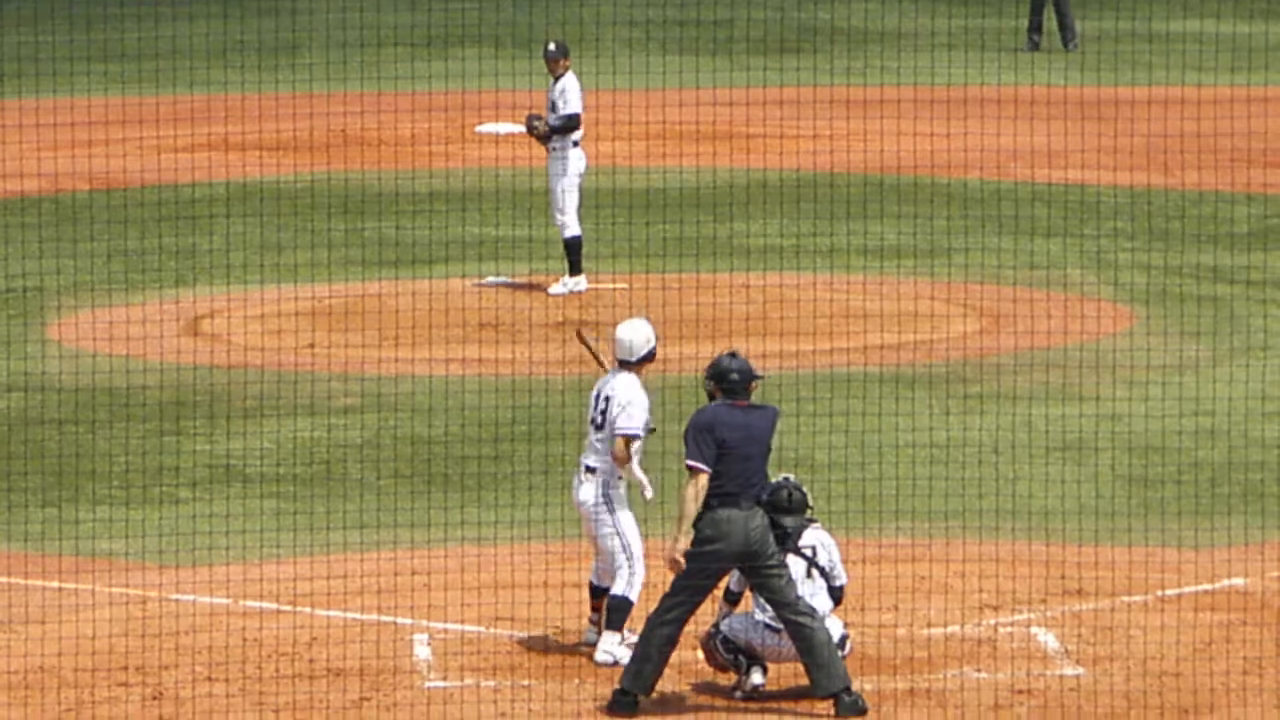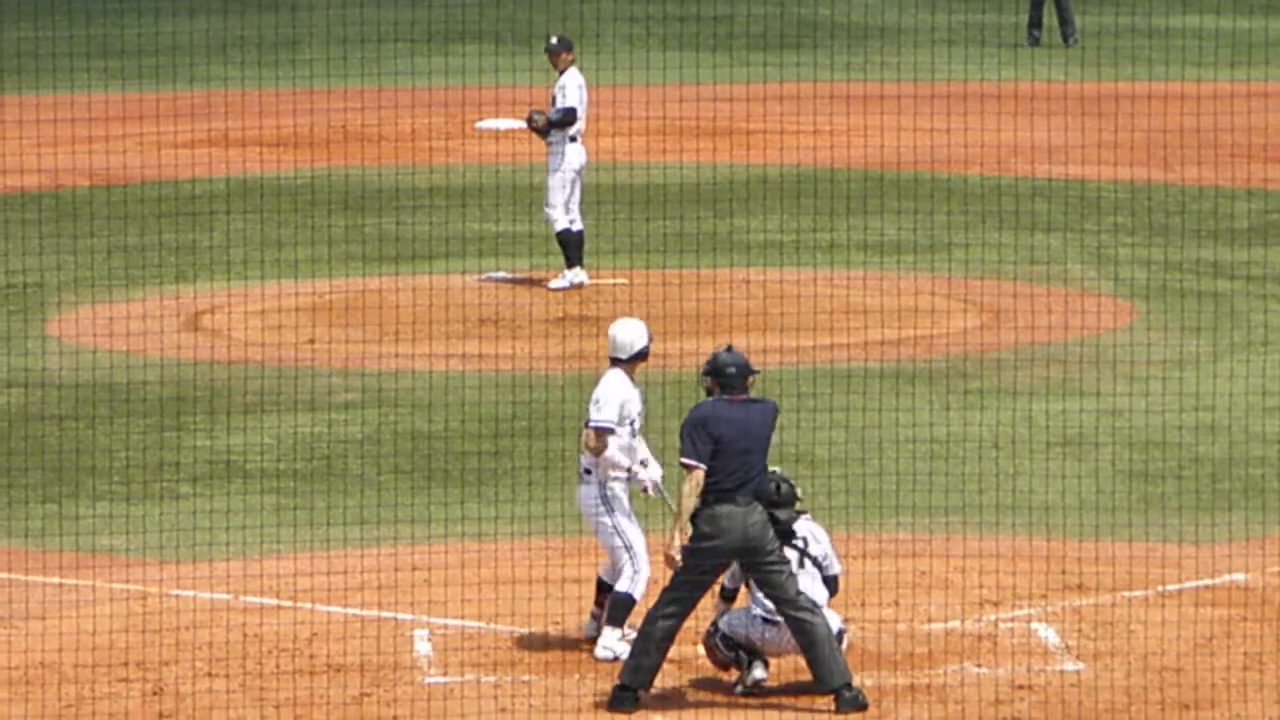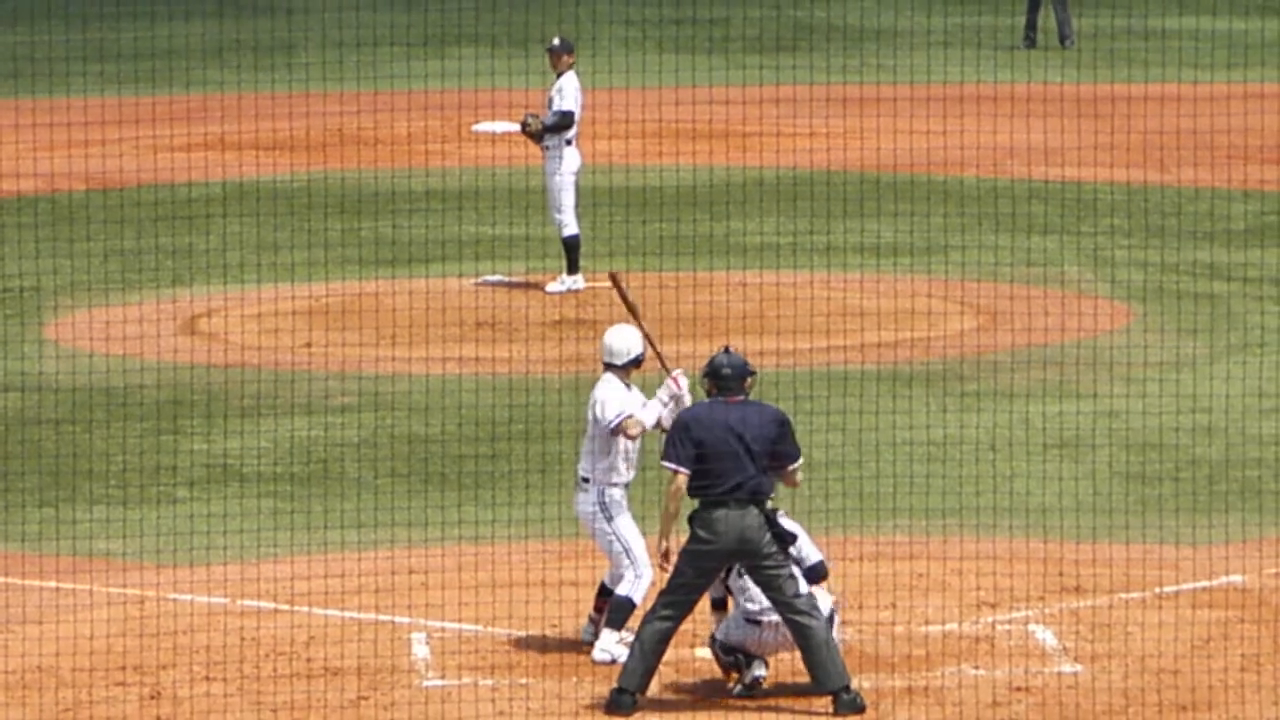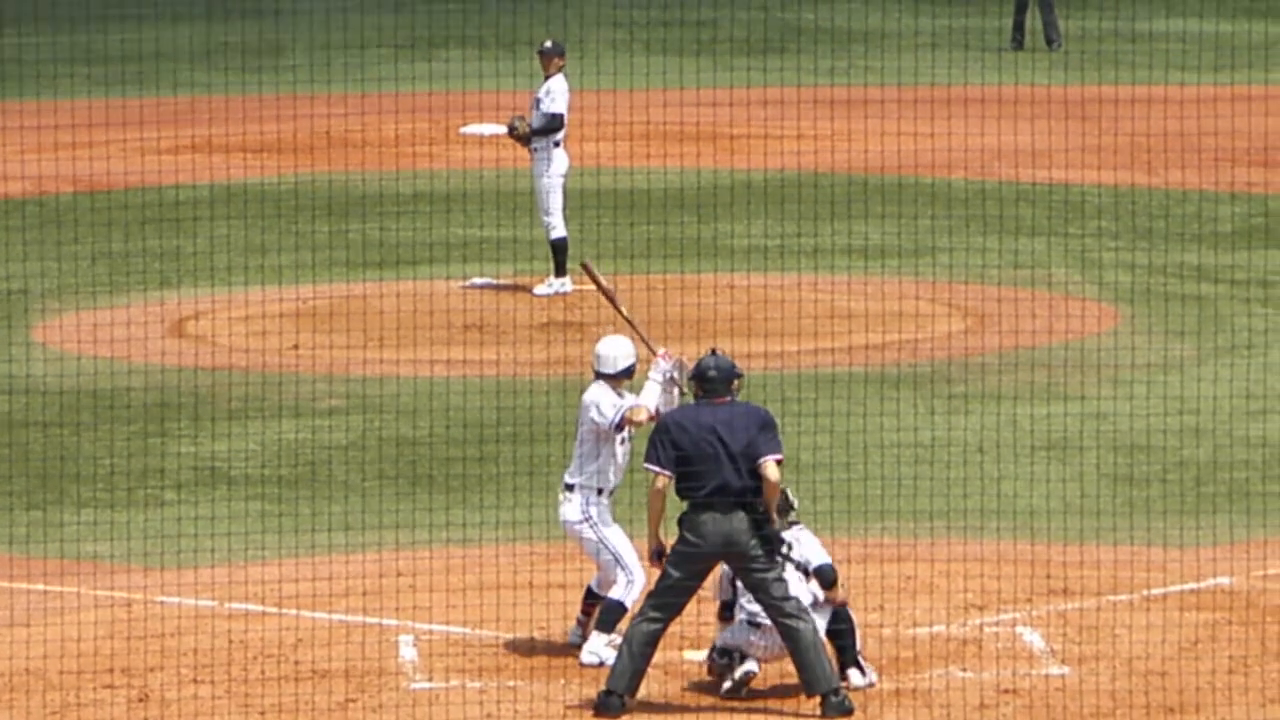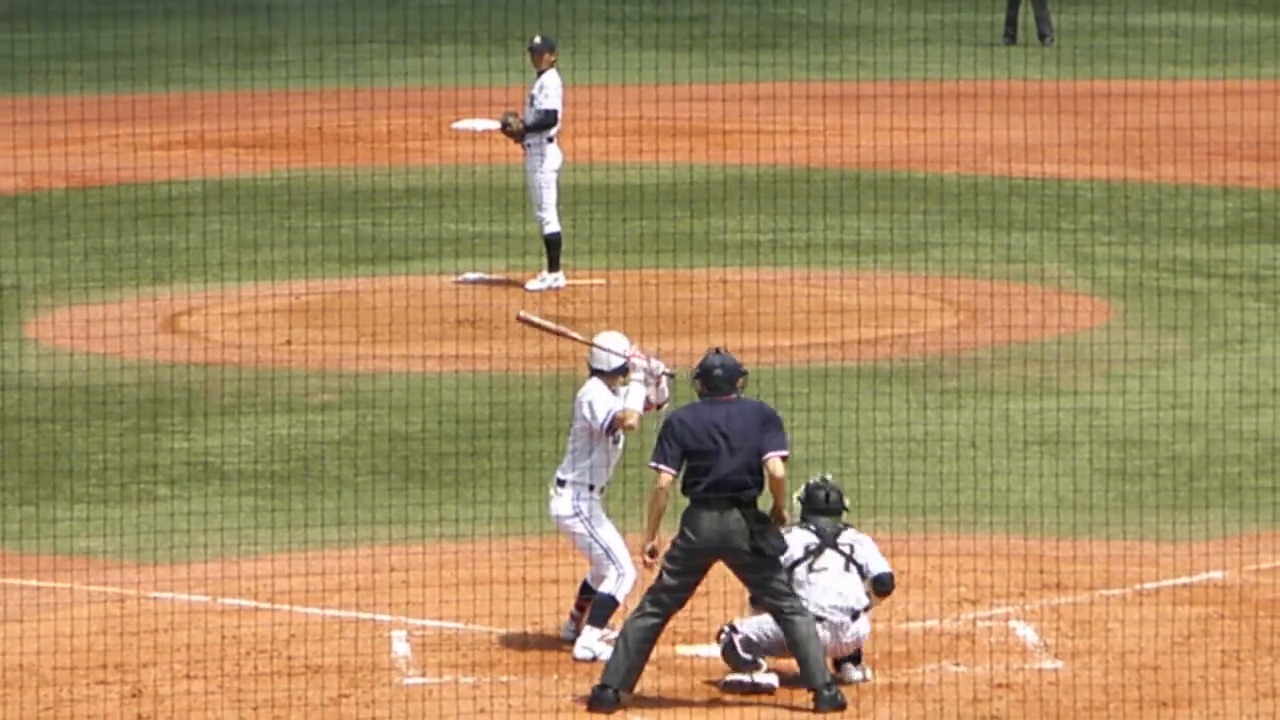
dt=0.4s
person 1, frame 1
left shoulder: (706, 419)
right shoulder: (768, 417)
left elbow: (699, 482)
left wrist: (681, 537)
left hip: (716, 526)
right hip: (757, 526)
left knee: (671, 613)
right knee: (797, 612)
person 1, frame 2
left shoulder: (702, 415)
right shoulder: (768, 412)
left elbow: (695, 479)
left wrist: (677, 533)
left hip: (714, 521)
right hip: (757, 521)
left knee: (669, 608)
right knee: (799, 607)
left ankle: (628, 690)
right ankle: (843, 690)
person 1, frame 3
left shoulder: (691, 419)
right shoulder: (773, 418)
left elbow: (679, 484)
right elbow: (793, 477)
left wrist: (664, 537)
left hip: (710, 525)
right hip: (757, 523)
left knee: (665, 611)
right knee: (800, 610)
person 1, frame 4
left shoulder: (673, 421)
right shoulder: (757, 417)
left elbow: (660, 484)
right elbow: (771, 476)
left wrist: (654, 537)
right wrist: (769, 514)
left hip: (697, 527)
right hip: (745, 525)
left knee: (654, 613)
right knee: (789, 612)
person 1, frame 5
left shoulder: (680, 420)
right shoulder: (762, 414)
left elbow: (663, 482)
right elbow: (777, 471)
left wrist: (651, 536)
right wrist: (779, 509)
left hip: (697, 525)
right hip: (744, 523)
left knee: (653, 610)
right knee: (789, 608)
left ankle: (610, 690)
right ankle: (824, 689)
person 2, frame 1
left shoulder: (607, 382)
right shoulder: (633, 393)
right elbow: (619, 452)
right wrist: (642, 482)
left hip: (588, 485)
right hip: (607, 489)
left knee: (606, 561)
right knee: (631, 568)
left ankle: (598, 628)
right ankle: (609, 645)
person 2, frame 2
left shoulder: (628, 386)
right shoulder: (613, 388)
left elbow: (632, 437)
right elbow: (593, 442)
left wrist: (650, 465)
right wrist: (634, 468)
left hip: (610, 488)
right hip: (603, 489)
left knee: (621, 559)
right knee: (636, 566)
left ankle: (600, 622)
right ankle: (608, 641)
person 2, frame 3
left shoulder: (627, 390)
right shoulder: (608, 391)
left elbow: (667, 422)
right elbow: (632, 430)
left wrist: (677, 397)
right wrist: (664, 395)
left hip: (609, 495)
right hip: (601, 497)
left knee: (623, 564)
right knee: (639, 571)
left ankle: (596, 628)
right ankle: (607, 645)
person 2, frame 4
left shoulder: (615, 396)
right shoulder: (598, 397)
left elbow: (662, 411)
right elbow: (639, 417)
left wrist: (668, 381)
right wrist: (655, 376)
left hip: (590, 503)
right hip: (585, 505)
left knee: (612, 568)
right knee: (631, 576)
left ankle: (583, 630)
right ankle: (595, 647)
person 2, frame 5
left shoulder: (612, 392)
right shoulder: (594, 395)
left elbow: (656, 401)
right elbow: (630, 421)
left wrist: (654, 376)
right wrist: (638, 377)
left hip: (581, 498)
right hip: (576, 500)
left knee: (606, 563)
right knee: (622, 571)
left ankle: (576, 625)
right ankle: (588, 643)
person 3, frame 1
left shoulder: (568, 85)
right shoulder: (557, 84)
left elbow: (574, 121)
left wrist: (548, 130)
right wrist: (545, 130)
left hip: (567, 157)
right hip: (560, 156)
left knee: (565, 217)
right knee: (568, 217)
left ankle: (574, 277)
right ankle: (576, 275)
person 3, frame 2
left shoulder: (569, 80)
right shoulder: (571, 79)
left elbow: (570, 116)
left wrist: (546, 123)
right wrist: (547, 125)
left hip: (565, 151)
right hip: (570, 150)
left knee: (555, 211)
right knee: (571, 212)
left ankle: (573, 269)
right ankle: (576, 270)
person 3, frame 3
left shoulder: (567, 83)
right shoulder: (561, 83)
left elbow: (567, 119)
left wrist: (541, 128)
right wrist: (540, 131)
left hip: (561, 155)
right hip: (556, 154)
left knee: (564, 216)
right knee: (564, 216)
left ankle: (573, 276)
right ankle: (572, 274)
person 3, frame 4
left shoulder: (556, 85)
right shoulder: (548, 86)
left elbow: (556, 122)
left wrist: (530, 132)
right wrist: (529, 133)
left hip: (550, 157)
right hip: (543, 157)
left knee: (553, 218)
right knee: (552, 217)
left ankle: (561, 279)
right ankle: (560, 277)
person 3, frame 5
left shoulder: (549, 81)
right shoulder: (542, 82)
left elbow: (550, 119)
left wrist: (524, 129)
right wrist: (522, 129)
left hip: (542, 153)
right hip: (536, 152)
left knee: (546, 213)
right knee: (545, 213)
left ankle: (554, 273)
right ankle: (552, 272)
person 4, frame 1
right shoulder: (821, 537)
left elbow: (732, 596)
right elbow: (837, 595)
left wrist: (718, 627)
left hip: (768, 640)
left knee: (717, 635)
right knee: (838, 634)
left ankle: (751, 670)
person 4, frame 2
right shoulder: (813, 529)
left elbow: (728, 592)
right elbow: (832, 585)
left wrist: (718, 624)
left hip: (765, 634)
left knee: (716, 633)
right knee: (835, 628)
left ankle: (752, 665)
person 4, frame 3
right shoulder: (783, 526)
left elbow: (716, 601)
right elbow: (819, 572)
left wrist: (719, 632)
left hip: (753, 635)
left knee: (720, 639)
right knee: (825, 603)
left ankle: (753, 666)
person 4, frame 4
right shoulder: (800, 536)
left elbow: (726, 608)
right elbow: (828, 576)
left wrist: (723, 644)
right wrist: (835, 596)
left hip: (757, 640)
left knee: (719, 656)
right knee: (835, 605)
left ankle: (740, 666)
right ankle: (855, 671)
person 4, frame 5
left shoulder: (790, 538)
right shoulder: (859, 540)
right elbow: (885, 584)
right wrist: (863, 603)
right hip: (851, 637)
left knee: (730, 634)
left ankle: (756, 672)
right ankle: (850, 665)
